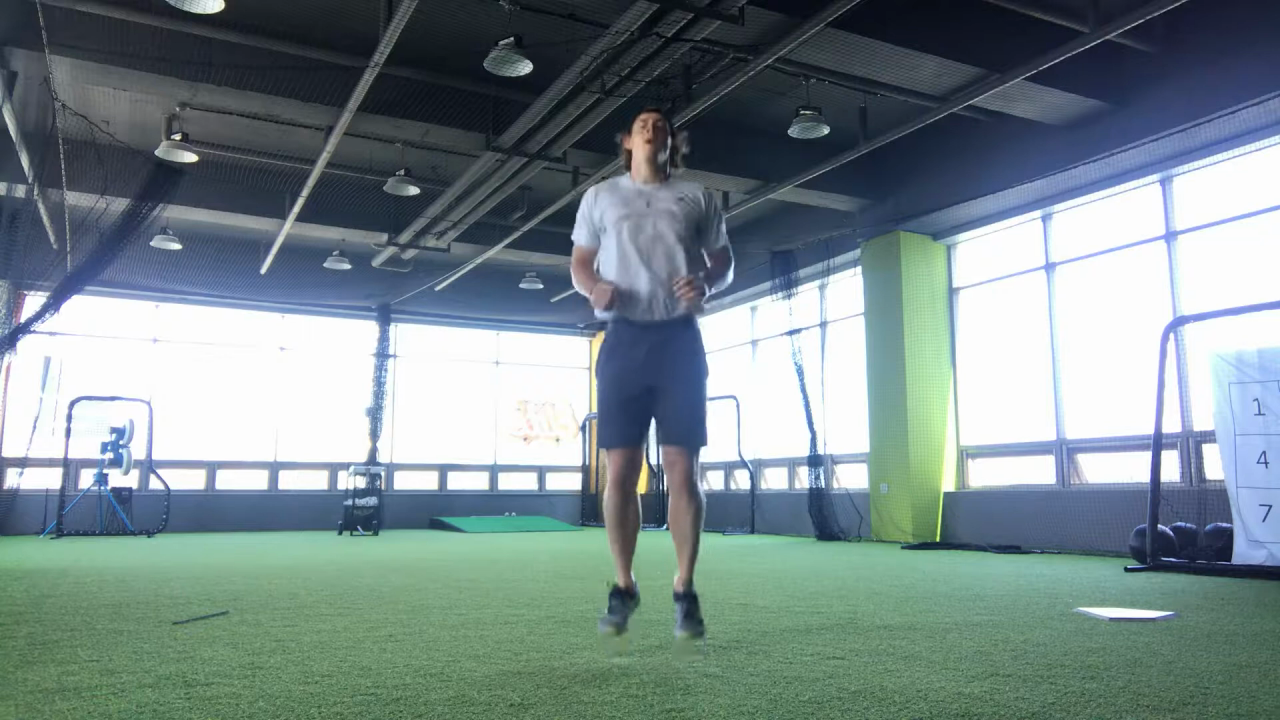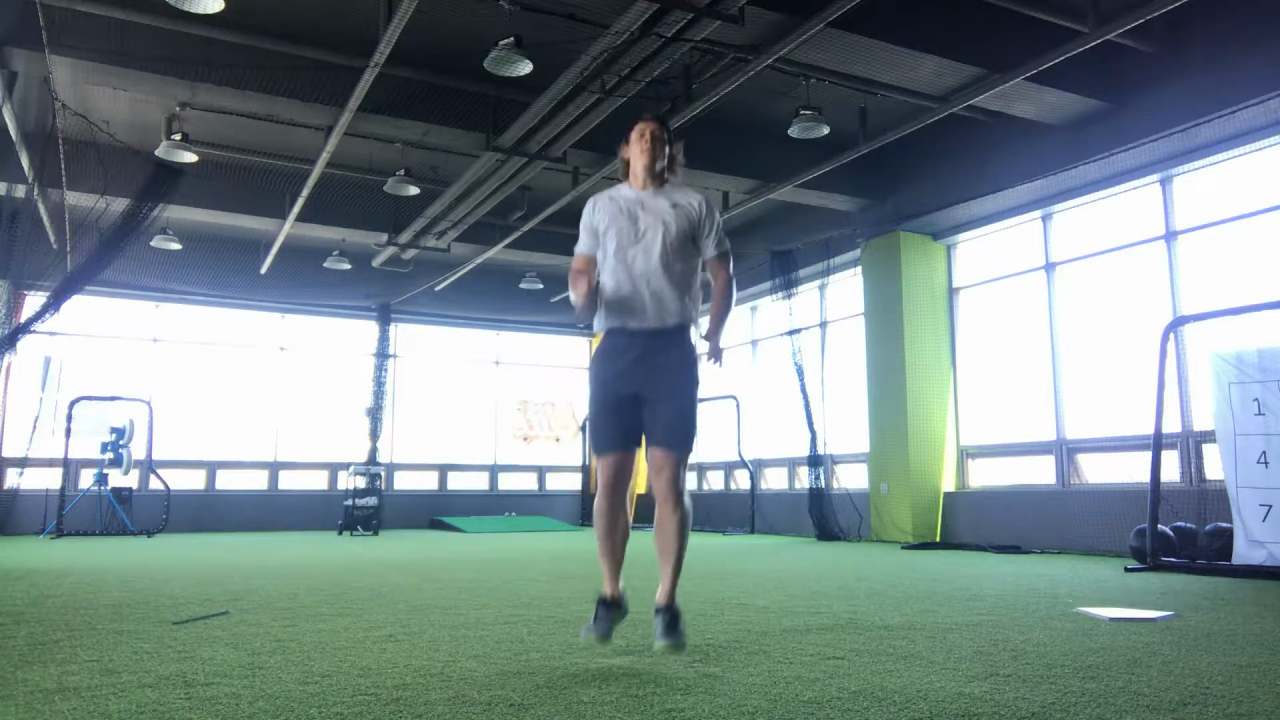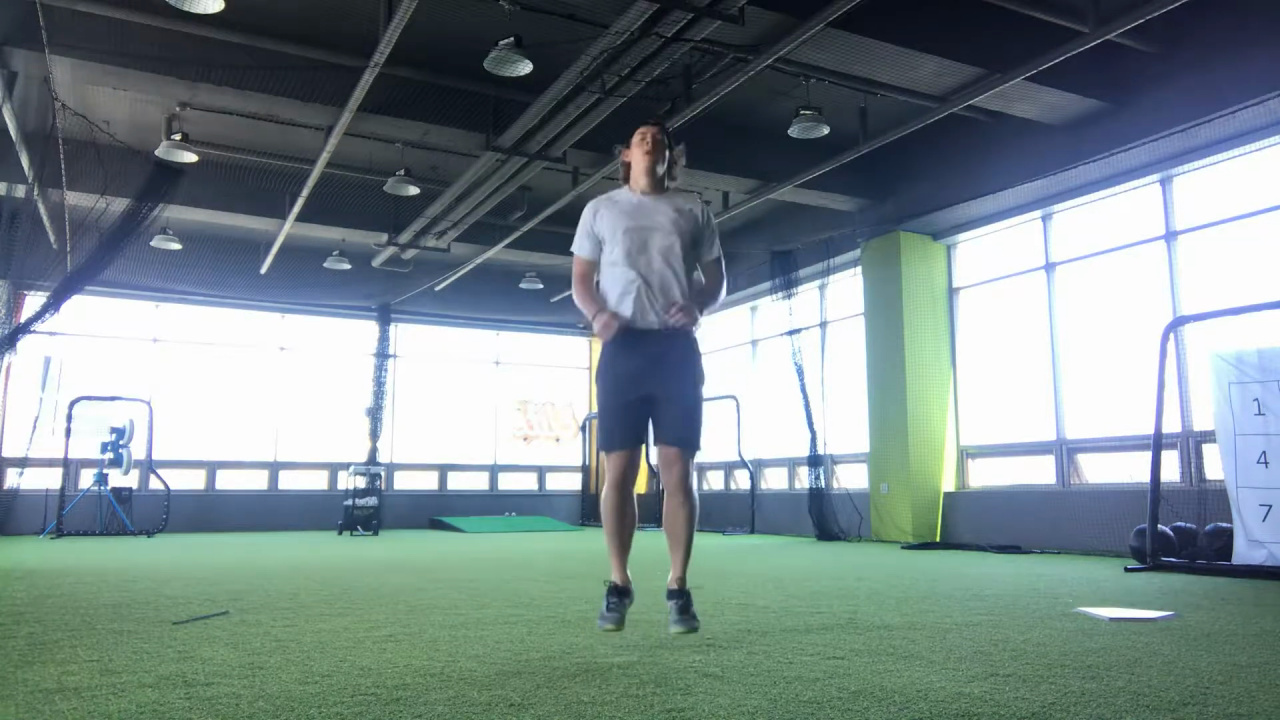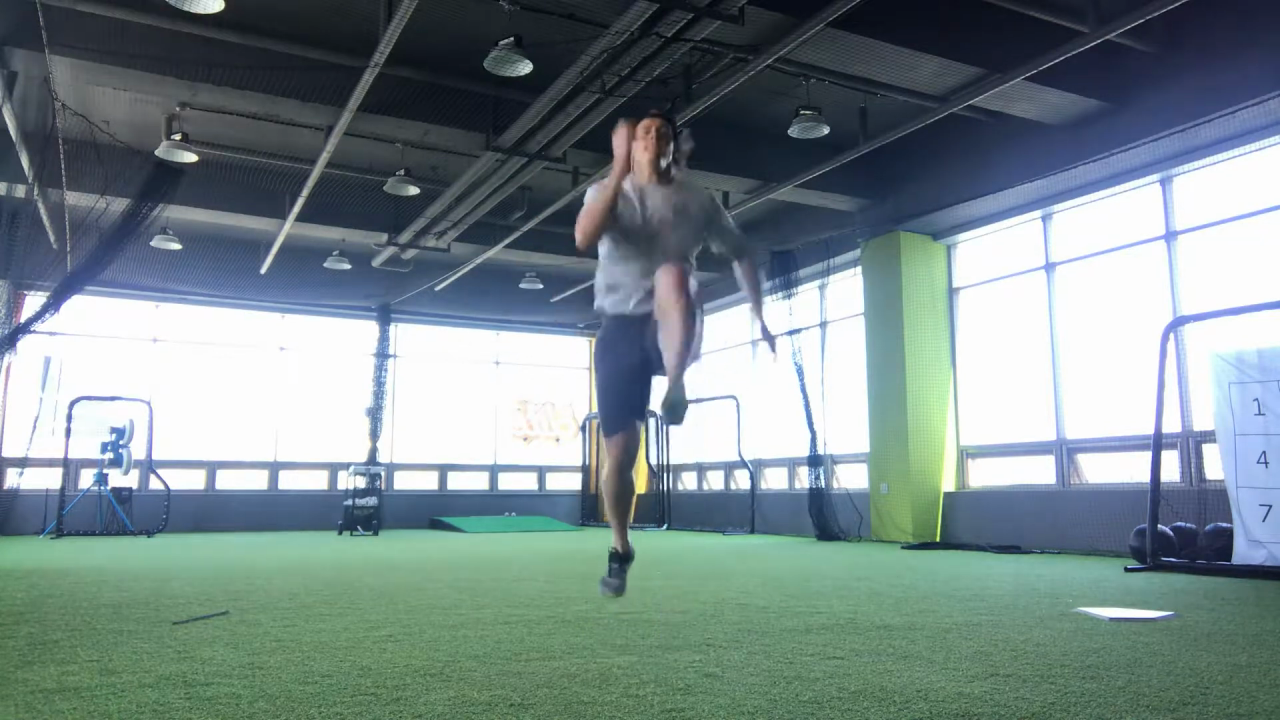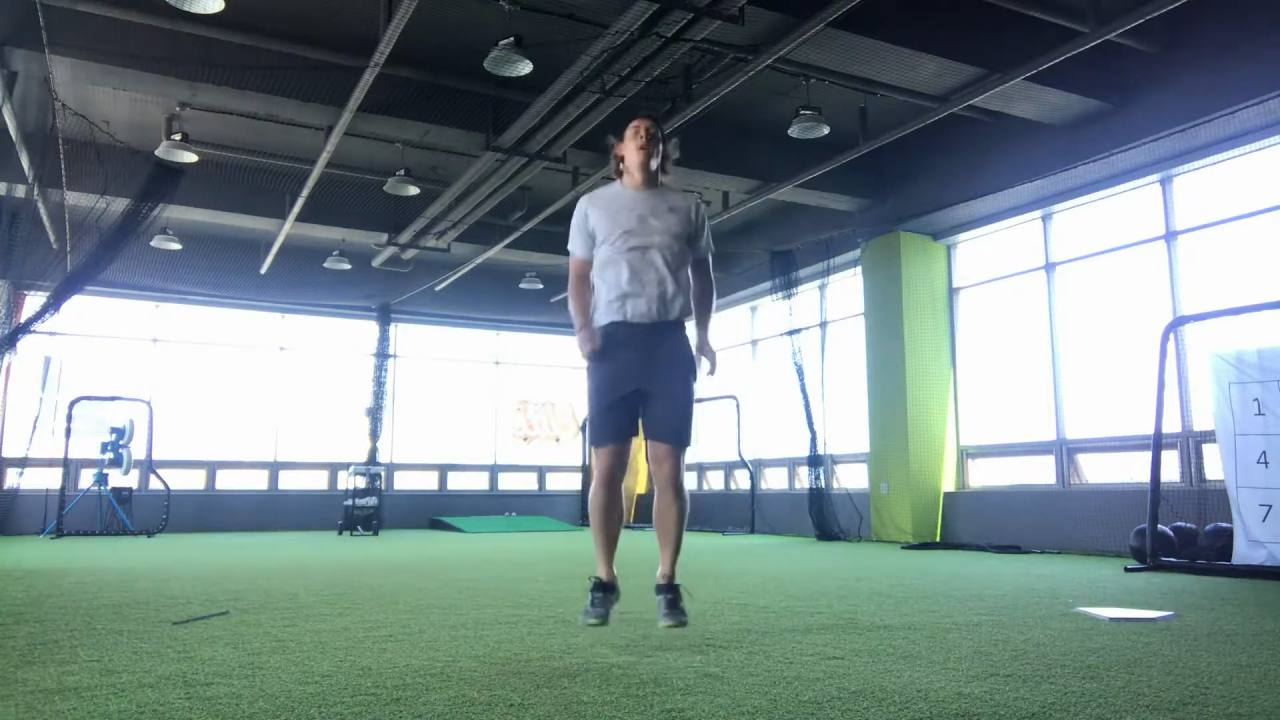
dt=1s
person 1, frame 1
left shoulder: (697, 197)
right shoulder: (600, 196)
left elbow: (724, 261)
right elbow: (579, 262)
left wrist: (706, 282)
right wrist: (593, 287)
left hip: (679, 339)
right hip: (623, 340)
left knee: (681, 469)
right knee: (620, 470)
left ankle: (684, 591)
right ankle: (623, 586)
person 1, frame 2
left shoulder: (696, 206)
right shoulder: (599, 205)
left elbow: (721, 276)
right elbow: (579, 273)
left wrist: (715, 333)
right wrist: (580, 291)
left hip: (673, 348)
right hip: (616, 349)
left knee: (667, 477)
right knee: (610, 478)
left ankle: (666, 604)
right ankle: (610, 596)
person 1, frame 3
left shoulder: (694, 211)
right shoulder: (601, 209)
left elbow: (716, 278)
right elbow: (582, 279)
left wrist: (696, 306)
right wrist: (597, 314)
left hip: (676, 348)
right hip: (623, 349)
left knee: (677, 471)
right knee: (619, 470)
left ankle: (678, 588)
right ankle: (619, 584)
person 1, frame 4
left shoulder: (698, 201)
right shoulder: (604, 191)
left elbow: (741, 254)
right elbow: (583, 237)
left wrist: (760, 318)
right wrist: (619, 167)
left hip: (669, 324)
right hip: (618, 329)
left knee: (673, 275)
right knee: (619, 453)
left ankle: (675, 391)
right ankle: (620, 548)
person 1, frame 5
left shoulder: (688, 208)
right shoulder: (592, 205)
left elbow: (702, 275)
right elbow: (579, 277)
left wrist: (703, 335)
right wrist: (583, 326)
left hip: (669, 342)
right hip: (615, 343)
left knee: (668, 468)
right knee: (607, 466)
left ankle: (667, 584)
right ankle: (604, 580)
